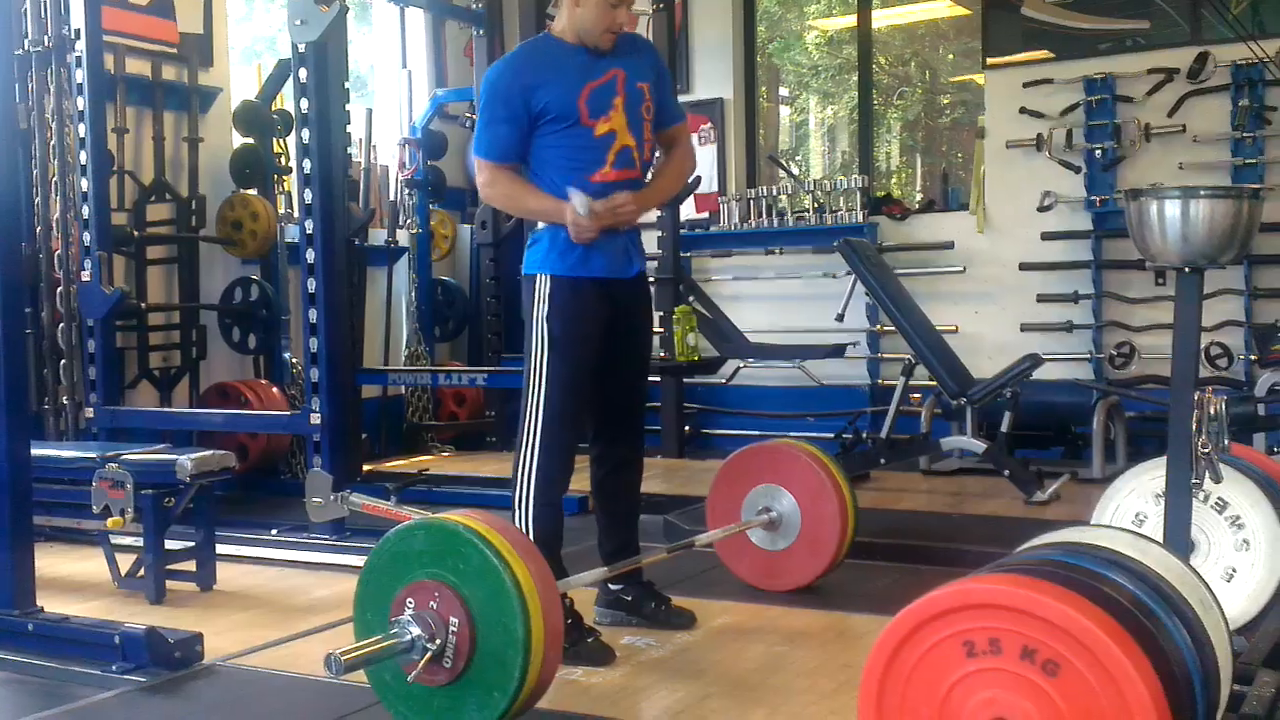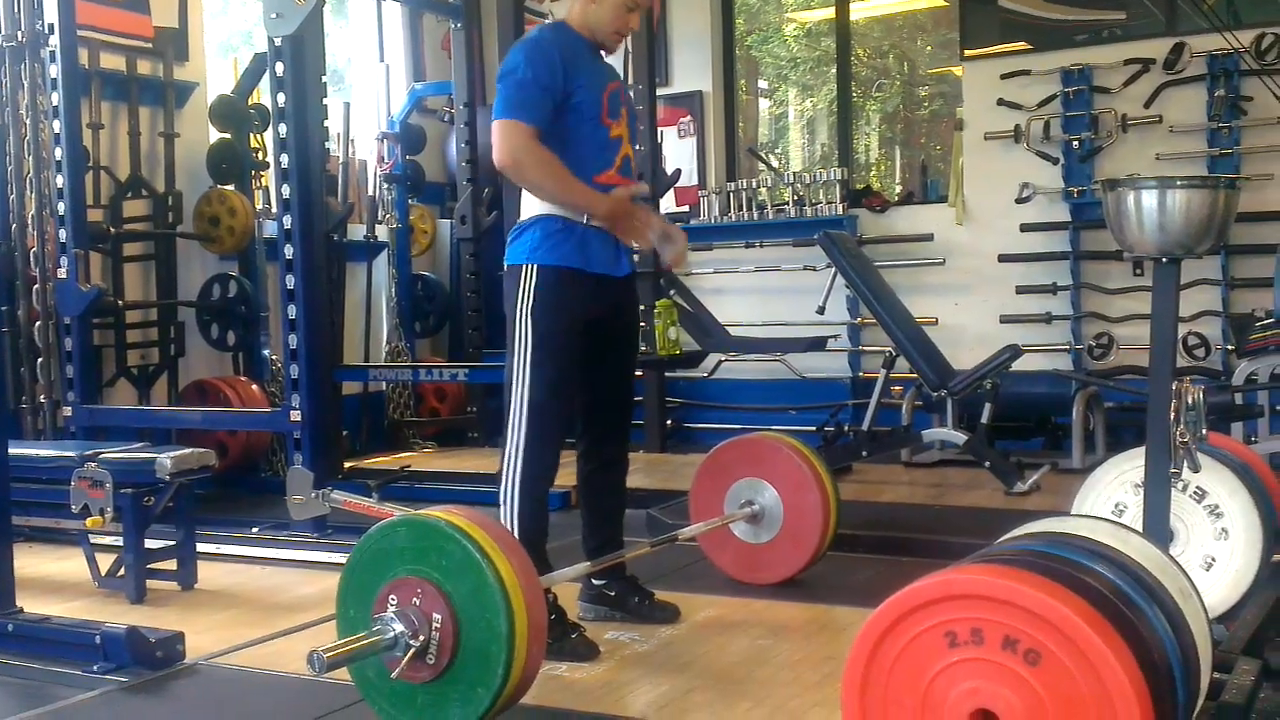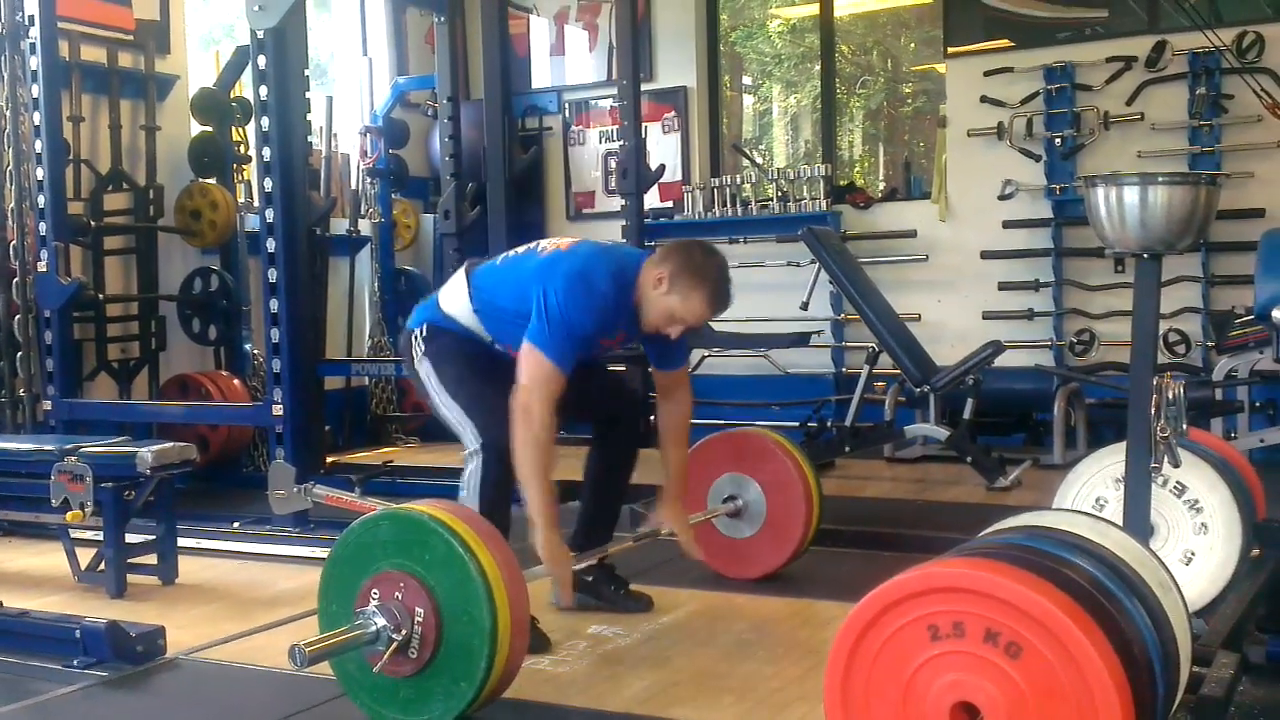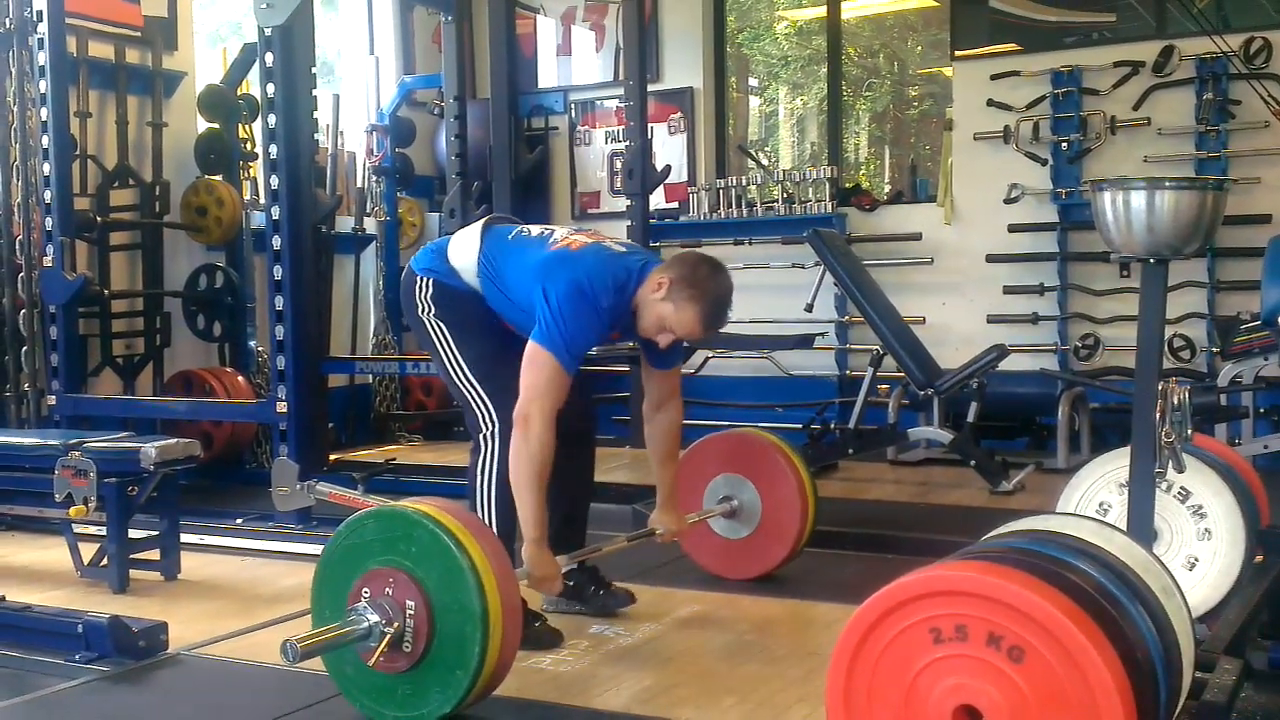
dt=1s
person 1, frame 1
left shoulder: (643, 58)
right shoulder: (519, 74)
left elbow: (679, 149)
right elbow: (492, 179)
left wrist: (640, 201)
right wrist: (563, 213)
left hip: (626, 268)
right hip: (564, 272)
left knee: (622, 433)
right knee: (552, 438)
left ankle: (622, 584)
person 1, frame 2
left shoulder: (605, 73)
right elbow: (511, 152)
left wrist: (640, 217)
right wrist: (603, 207)
left hip: (611, 268)
right hip: (551, 264)
left knee: (609, 431)
right knee: (539, 432)
left ankle: (605, 580)
person 1, frame 3
left shoulder: (660, 300)
right shoulder: (583, 286)
left elbow: (675, 395)
right elbow: (532, 406)
left wrist: (673, 499)
right wrist: (545, 530)
left hip: (513, 347)
right hip: (447, 335)
left knee: (624, 411)
right knee: (493, 439)
left ankle: (586, 568)
person 1, frame 4
left shoulder: (669, 300)
right shoulder: (581, 293)
left elbow: (663, 404)
right elbow: (531, 417)
left wrist: (666, 503)
right wrist: (535, 544)
left hip: (502, 293)
right hip: (444, 285)
left knee: (575, 418)
right knee: (501, 424)
left ankle: (570, 574)
